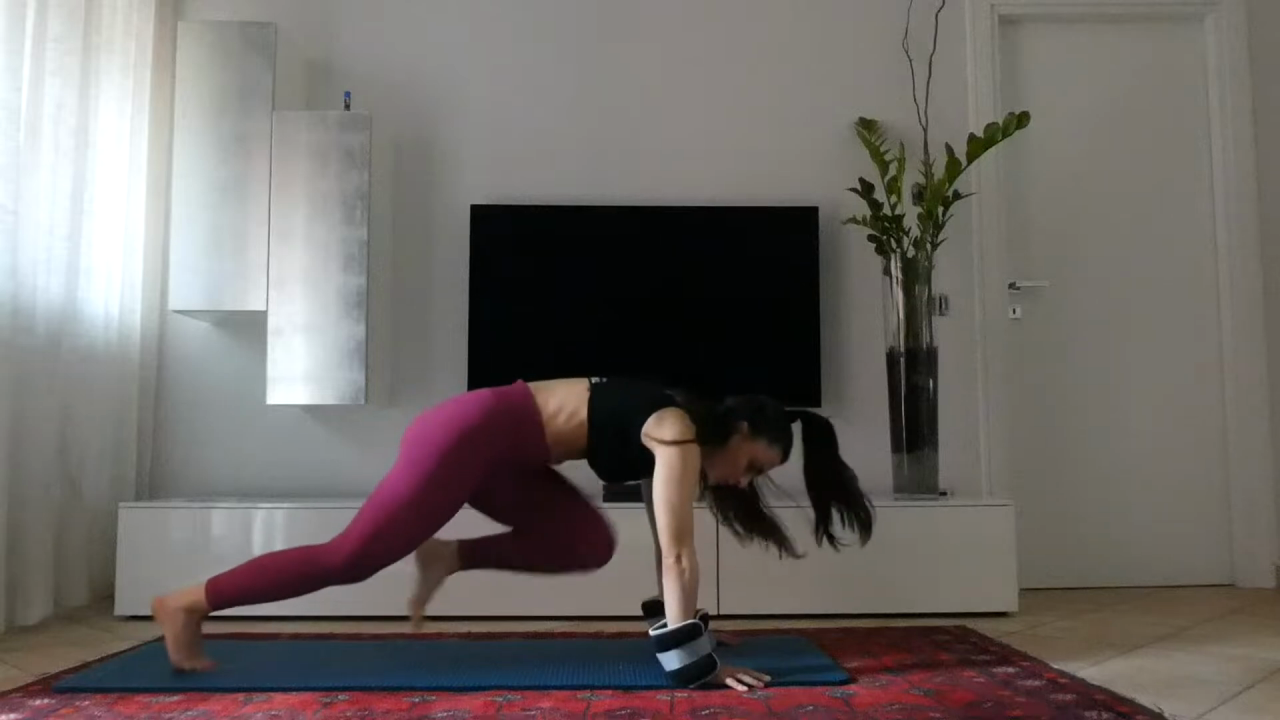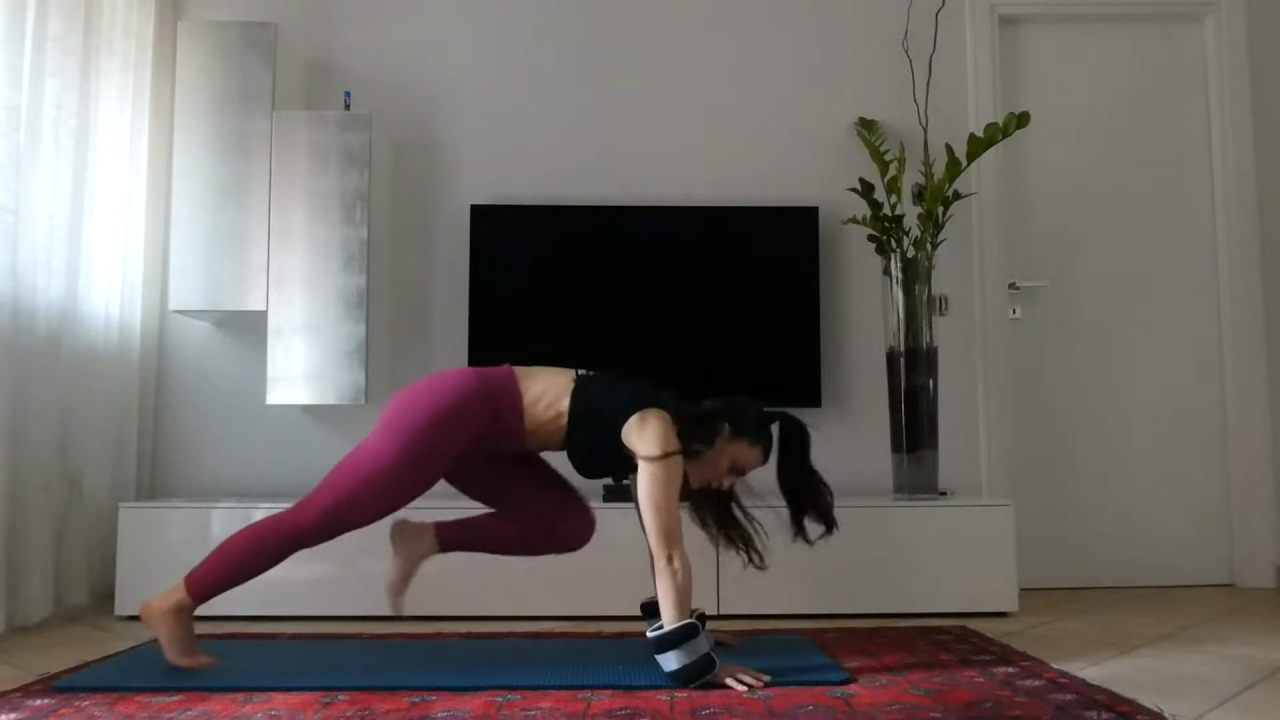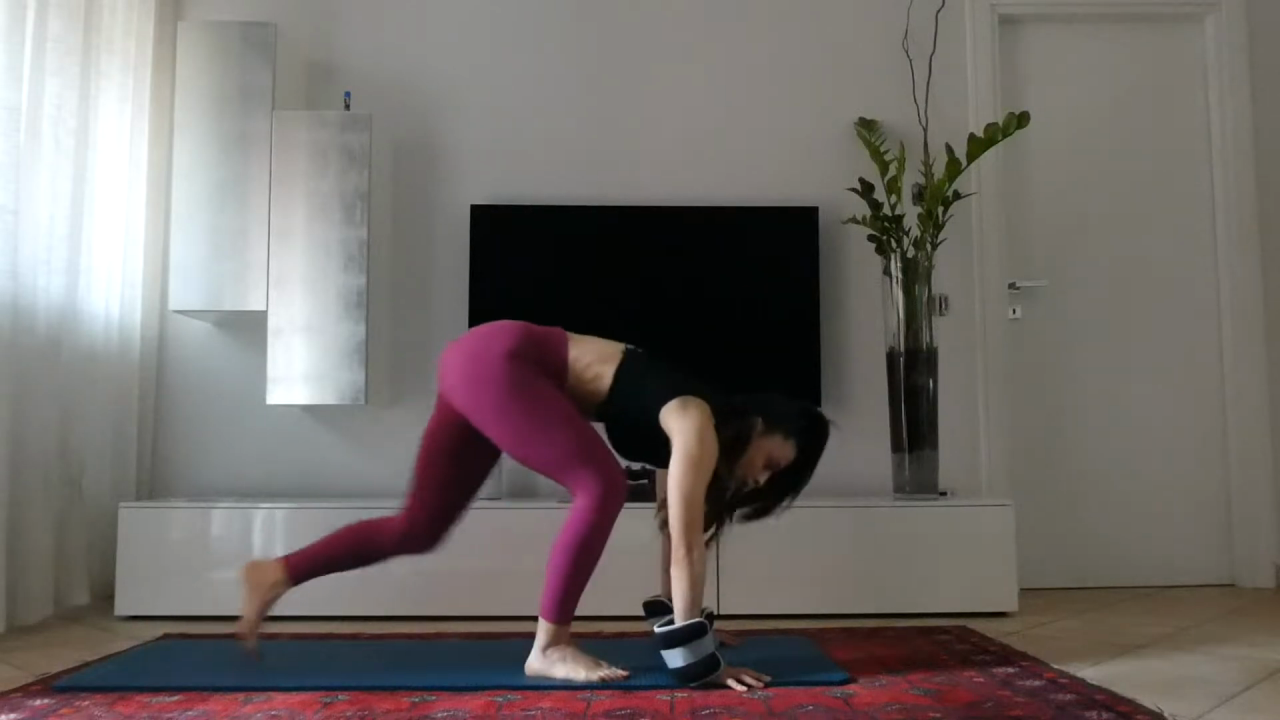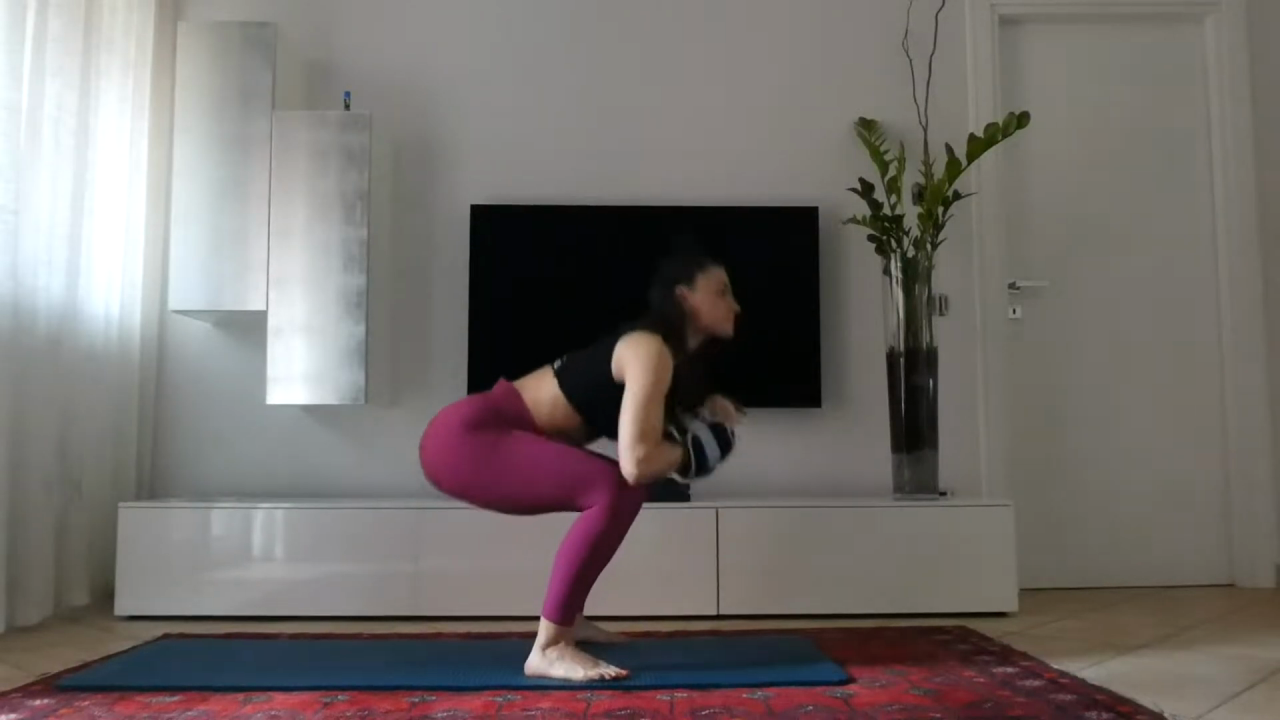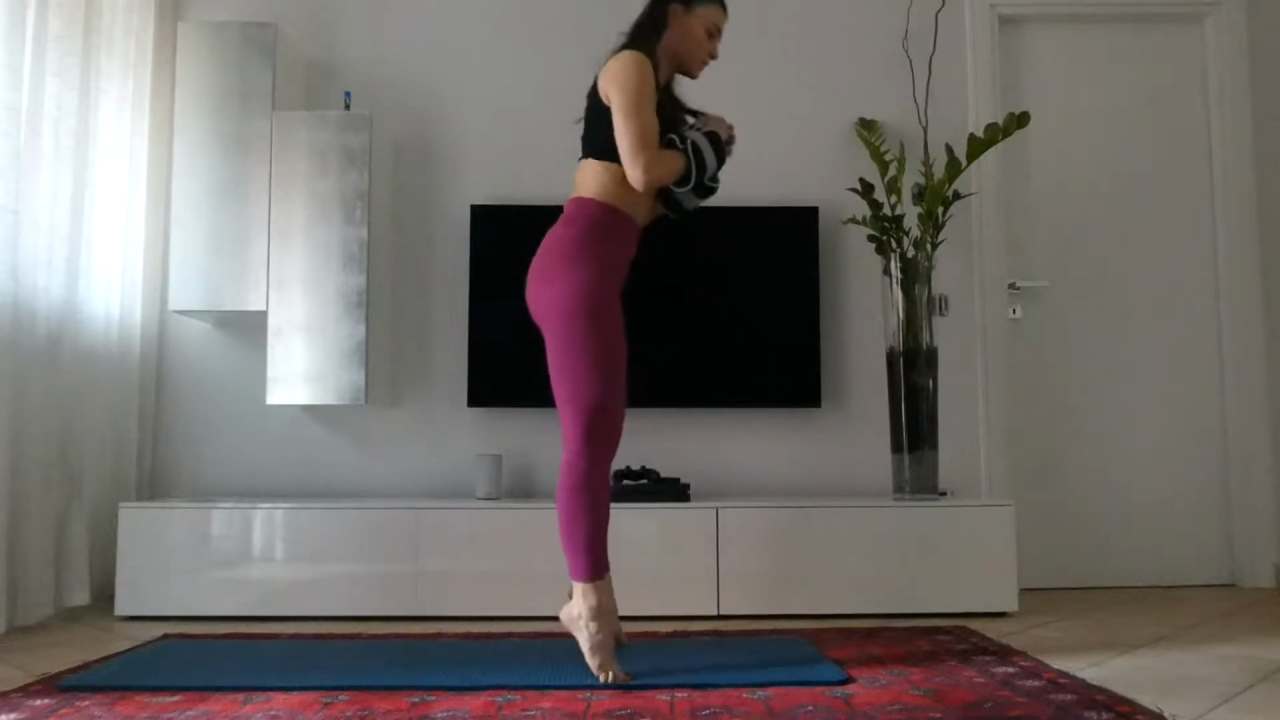
dt=1s
person 1, frame 1
left shoulder: (680, 435)
right shoulder: (681, 433)
left elbow: (669, 554)
right elbow: (677, 556)
left wrist: (686, 641)
right wrist: (692, 661)
left hip: (492, 446)
right hip: (470, 433)
left knee: (591, 543)
right knee: (349, 556)
left ankle: (452, 555)
right ankle: (187, 605)
person 1, frame 2
left shoulder: (667, 436)
right shoulder: (662, 434)
left elbow: (664, 556)
right elbow: (667, 557)
left wrist: (690, 636)
right wrist: (690, 658)
left hip: (469, 425)
right hip: (451, 411)
left knee: (570, 523)
right knee: (315, 517)
left ankle: (428, 538)
right ankle: (172, 605)
person 1, frame 3
left shoulder: (693, 431)
right shoulder: (699, 426)
left elbow: (678, 540)
right elbow: (685, 547)
left wrist: (689, 636)
right wrist: (697, 657)
left hip: (488, 363)
right hip: (494, 359)
left knee: (419, 528)
right knee: (601, 485)
left ankle: (275, 574)
right ankle: (549, 648)
person 1, frame 4
left shoulder: (665, 352)
right shoulder: (650, 351)
left elbow: (640, 444)
right elbow: (638, 462)
left wrist: (699, 422)
right wrist: (701, 445)
left hip: (482, 435)
right hip: (461, 440)
left knee: (609, 488)
right knee: (614, 490)
left ankle: (564, 618)
right ankle: (549, 646)
person 1, frame 5
left shoulder: (650, 86)
right shoulder: (630, 64)
left elbow: (646, 195)
right elbow: (642, 171)
left wrist: (697, 150)
right wrist: (698, 153)
left hip: (592, 269)
right hip: (578, 264)
left knee: (597, 440)
right knee: (590, 438)
left ankle: (589, 598)
right ankle: (590, 602)
